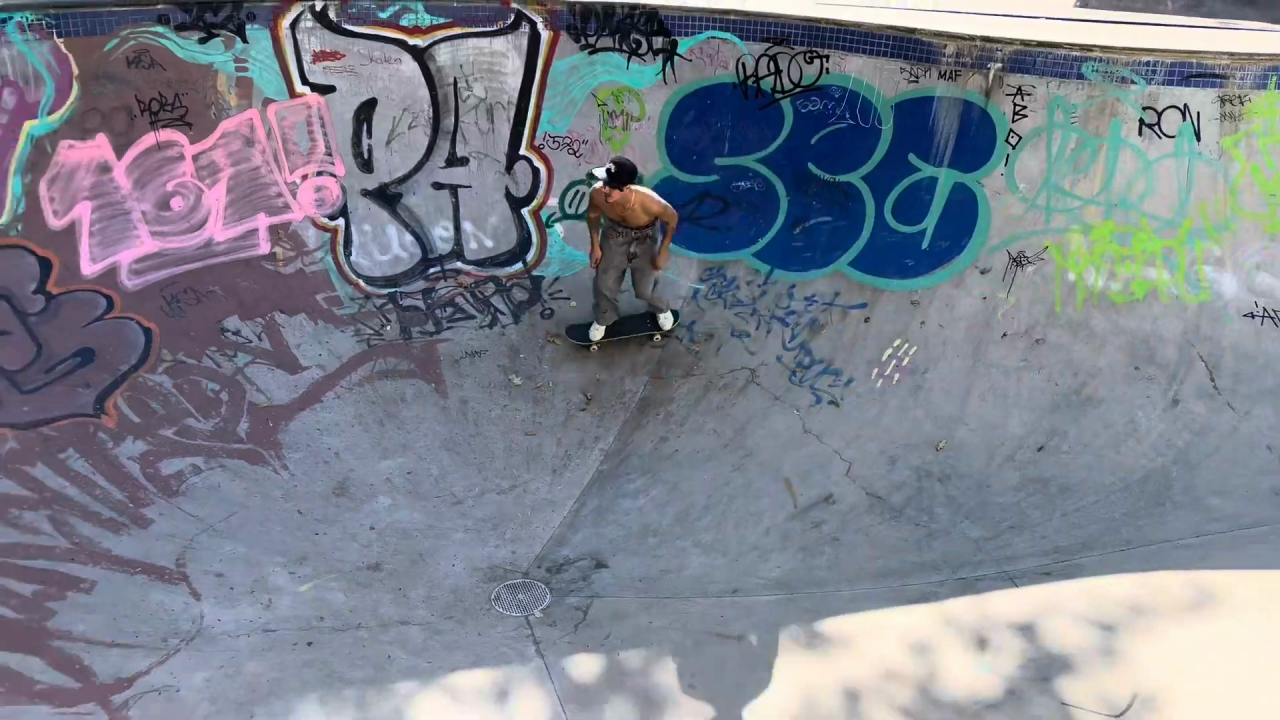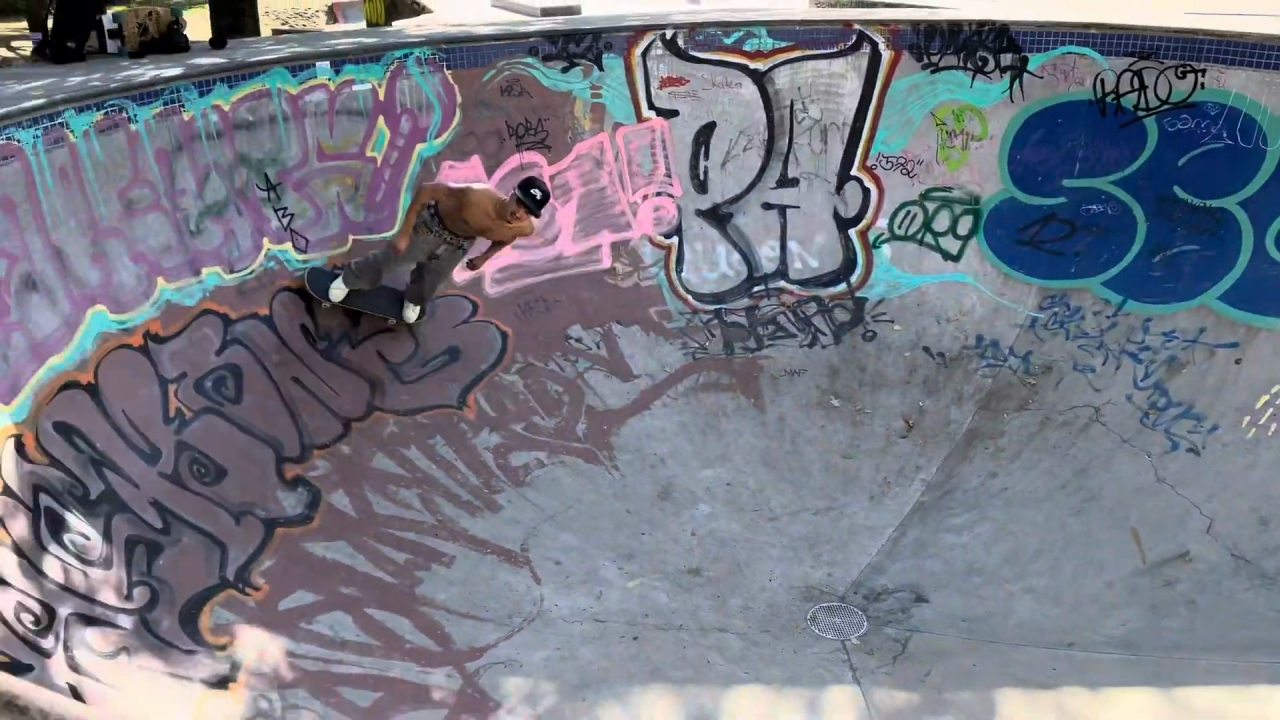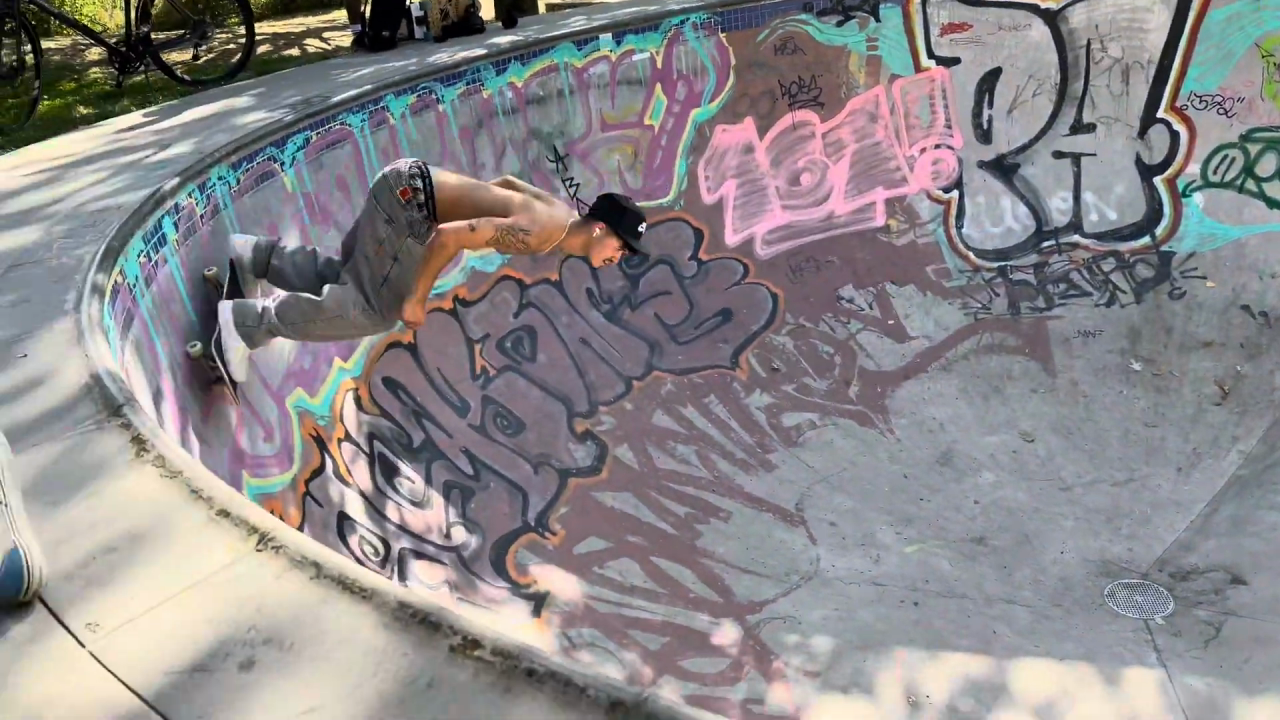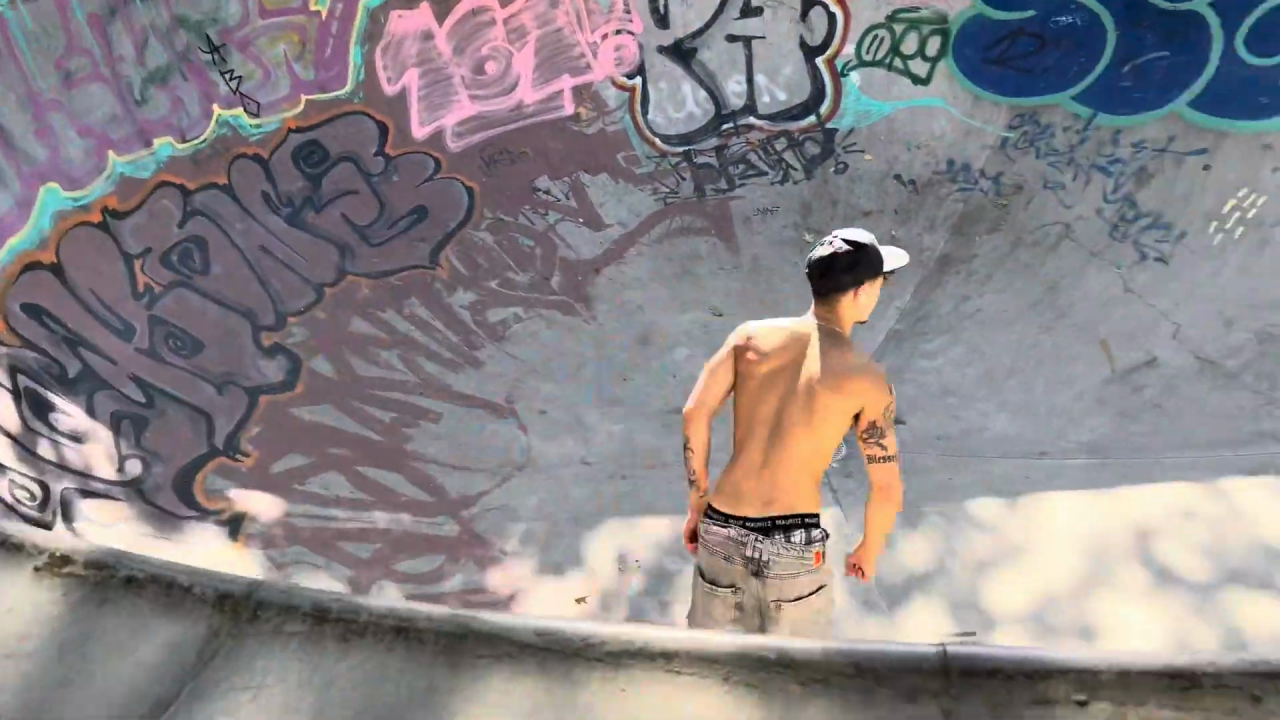
dt=0.5s
person 1, frame 1
left shoulder: (648, 203)
right shoulder: (597, 193)
left elbow: (671, 217)
left wrist: (663, 253)
right wrist: (595, 245)
left hip: (644, 234)
right hip: (615, 230)
left knee: (643, 288)
right knee: (604, 282)
left ankle: (661, 308)
right ankle: (603, 318)
person 1, frame 2
left shoulder: (525, 228)
right shoulder: (476, 197)
right elbow: (426, 190)
left wrist: (485, 257)
right wrist: (404, 232)
left hip: (459, 241)
right hip: (433, 224)
left knee: (429, 283)
right knee: (386, 259)
left ankle: (413, 298)
right ankle: (349, 280)
person 1, frame 3
left shoulder: (558, 211)
right shoulder: (539, 234)
left elbow: (506, 183)
right elbow: (446, 235)
right wrist: (416, 301)
left hip: (402, 180)
right hip: (404, 195)
left knee: (346, 280)
right knee: (374, 312)
left ankle: (255, 256)
right ankle: (243, 322)
person 1, frame 4
left shoulder: (751, 334)
right shoulder: (868, 381)
left elbow: (694, 412)
right elbow: (888, 492)
left wrist: (697, 502)
right wrist: (870, 548)
left hip: (721, 538)
right hip: (791, 554)
